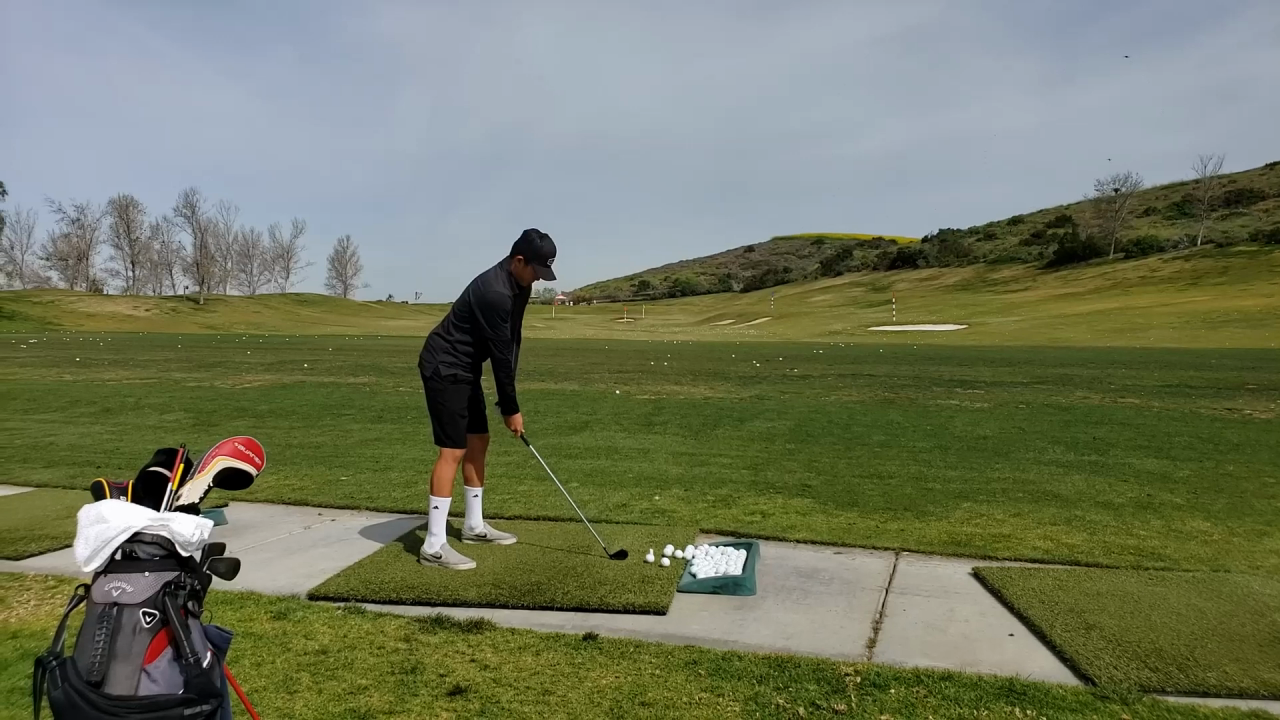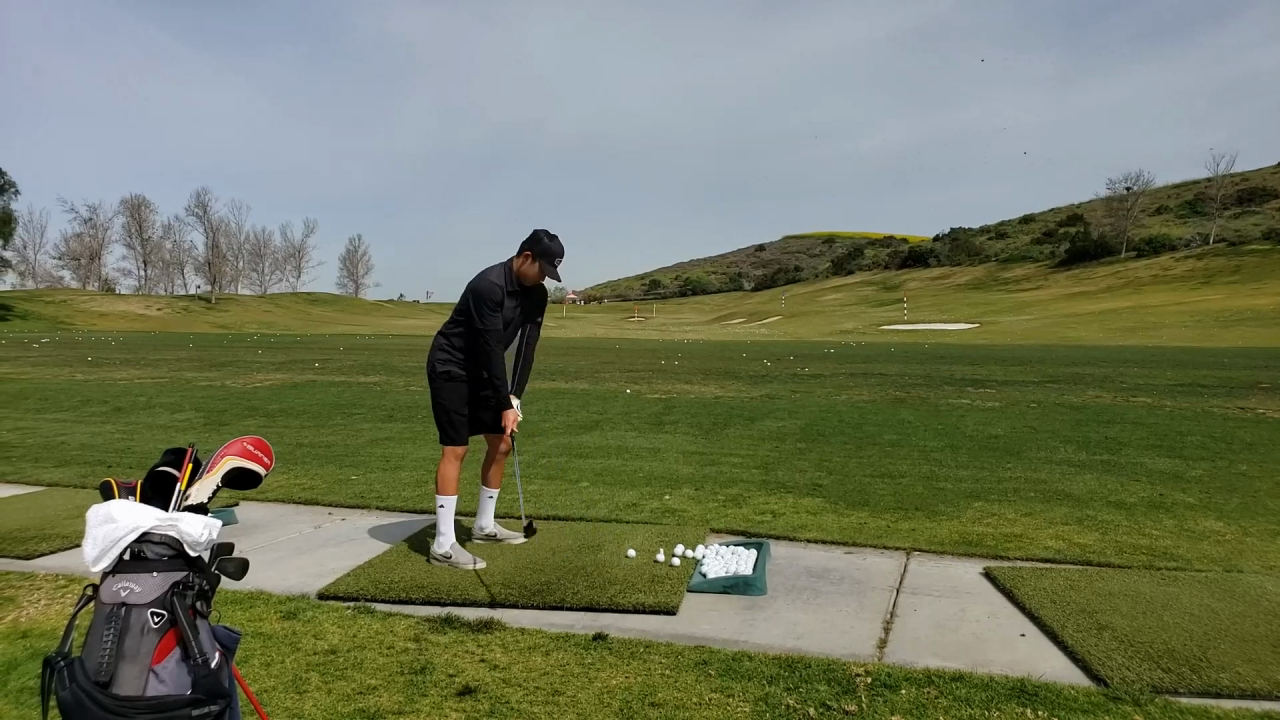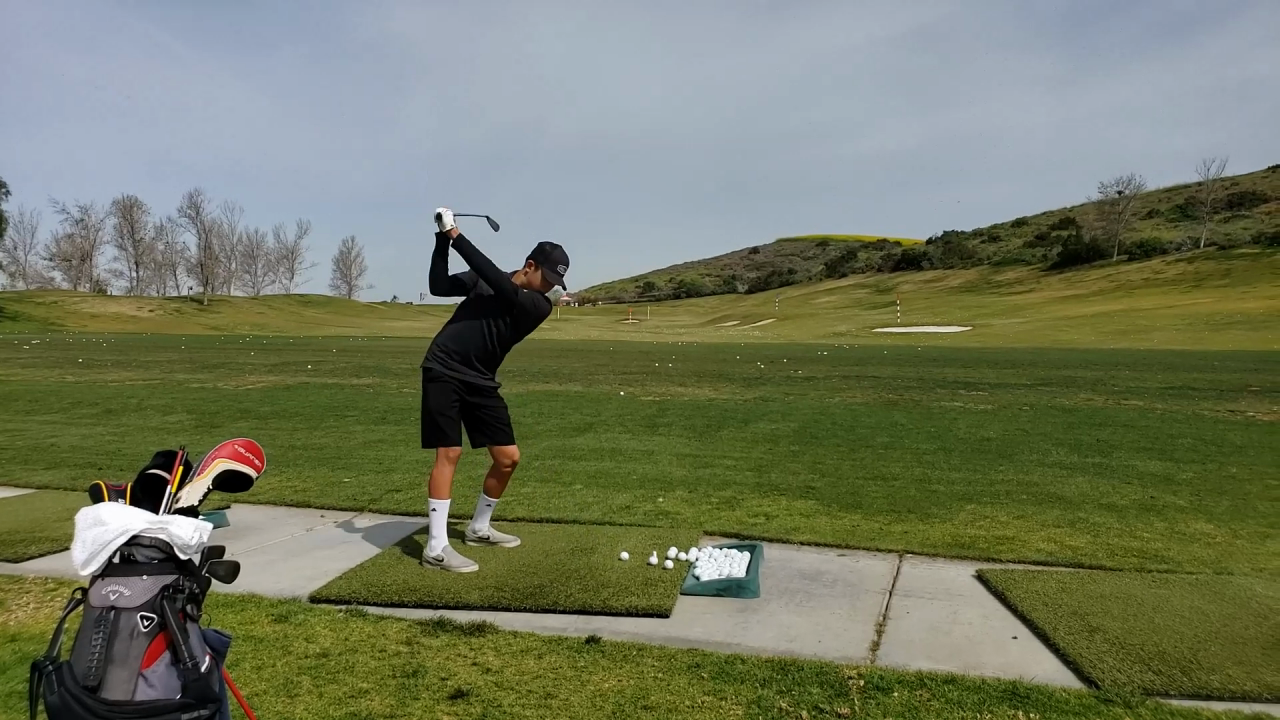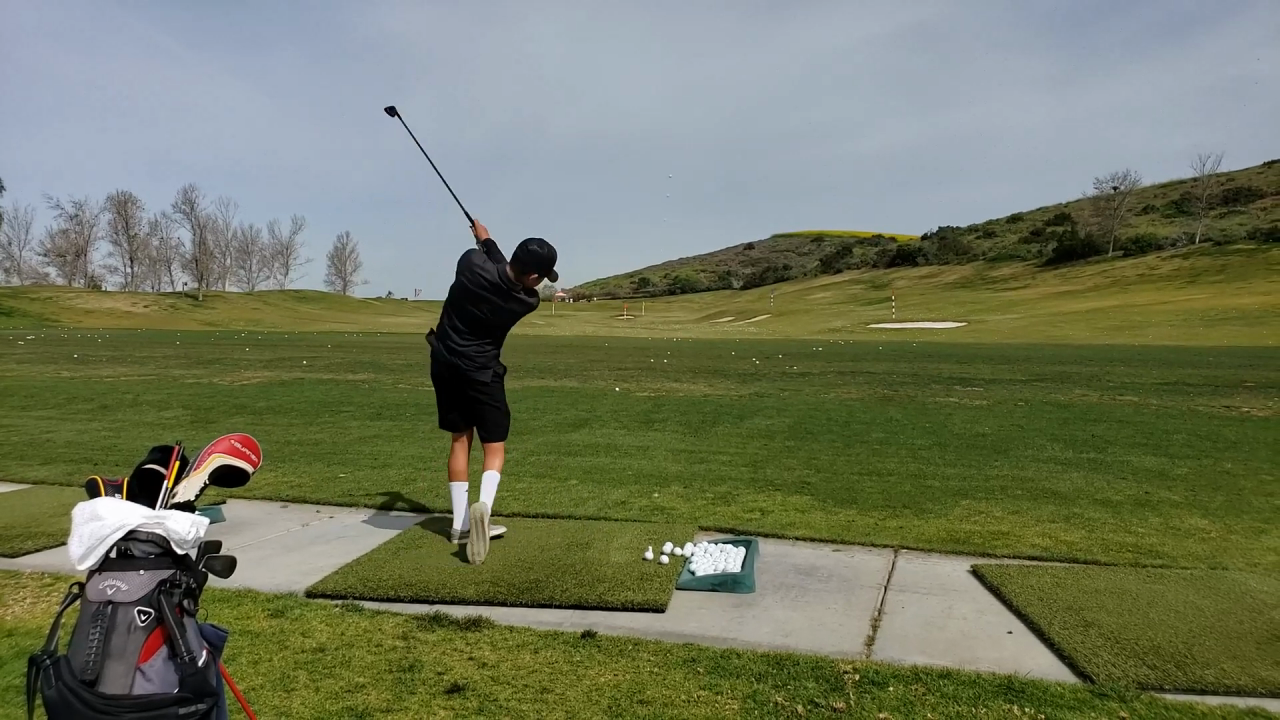
dt=0.5s
person 1, frame 1
left shoulder: (519, 286)
right shoulder: (495, 293)
left elbow: (513, 342)
right elbow: (500, 353)
left wrist: (506, 401)
right wrist: (511, 408)
left hip: (465, 368)
right hip: (444, 368)
left knee: (477, 443)
right knee: (452, 451)
left ankle: (474, 525)
right ankle: (434, 545)
person 1, frame 2
left shoulder: (537, 294)
right shoulder: (489, 284)
left elbow: (526, 348)
right elbow: (491, 346)
left wrist: (514, 398)
right wrist: (506, 405)
left hip: (482, 371)
right hip: (450, 367)
left knee: (502, 443)
right knee: (455, 449)
left ankle: (484, 525)
right ankle: (443, 545)
person 1, frame 3
left shoulder: (539, 307)
right shoulder: (485, 277)
left elbow: (500, 286)
right elbow: (438, 287)
left wrist: (459, 237)
right wrist: (443, 240)
left hip: (480, 380)
right hip: (443, 371)
left knee: (507, 458)
right knee: (449, 451)
left ankle: (479, 527)
right ankle: (436, 547)
person 1, frame 4
left shoulder: (472, 263)
right shoulder: (527, 301)
left wrist: (483, 241)
right wrist: (488, 240)
left hip: (443, 362)
right hip: (480, 374)
left knee: (460, 438)
right knee: (494, 444)
left ankle: (462, 523)
right ankle: (482, 507)
